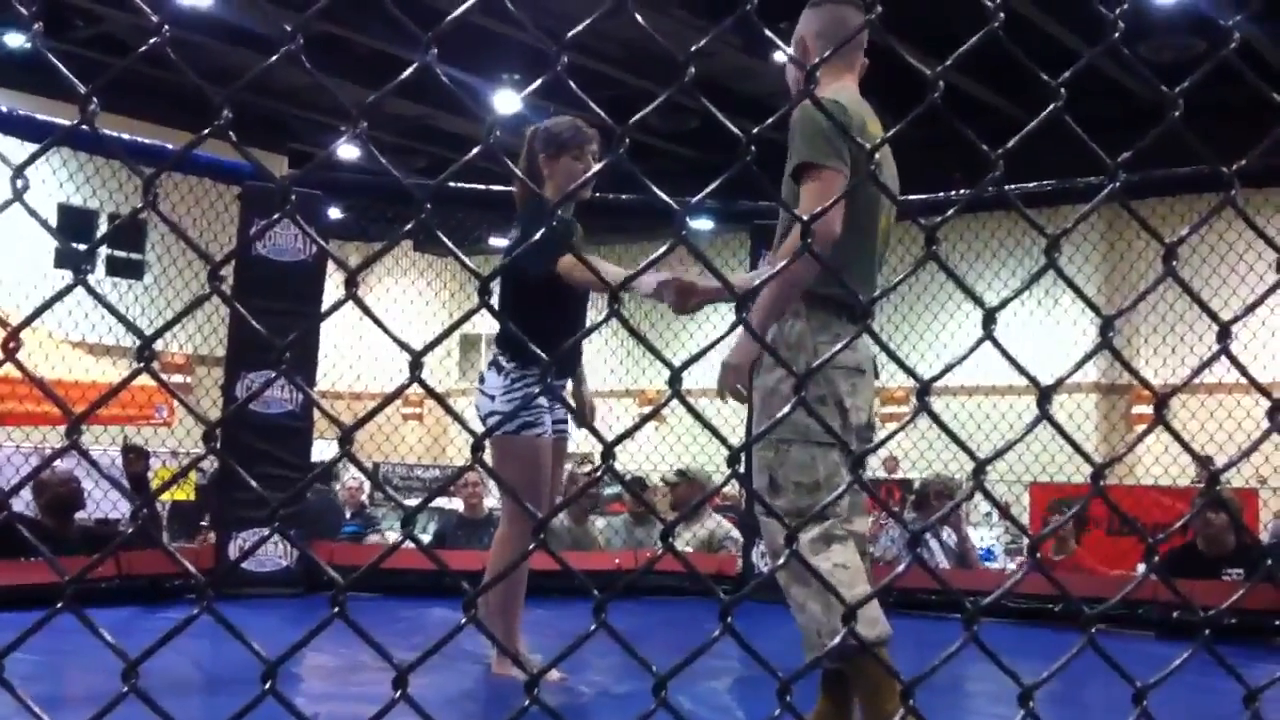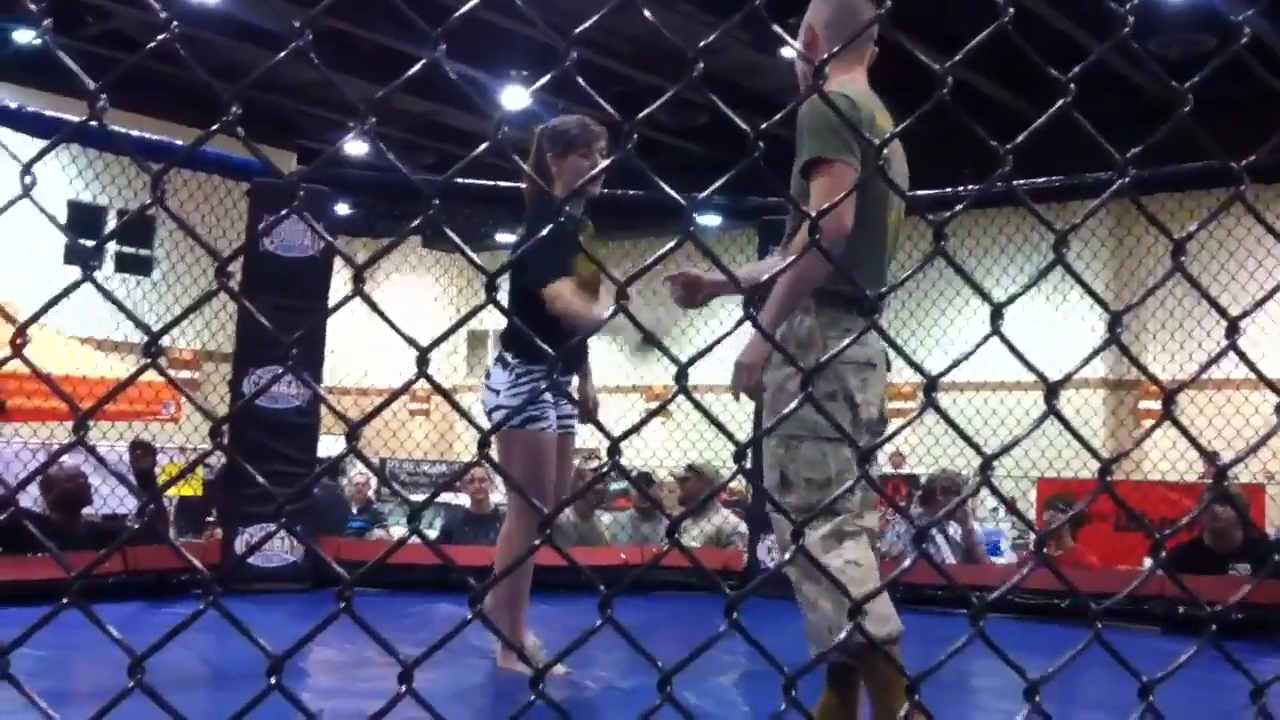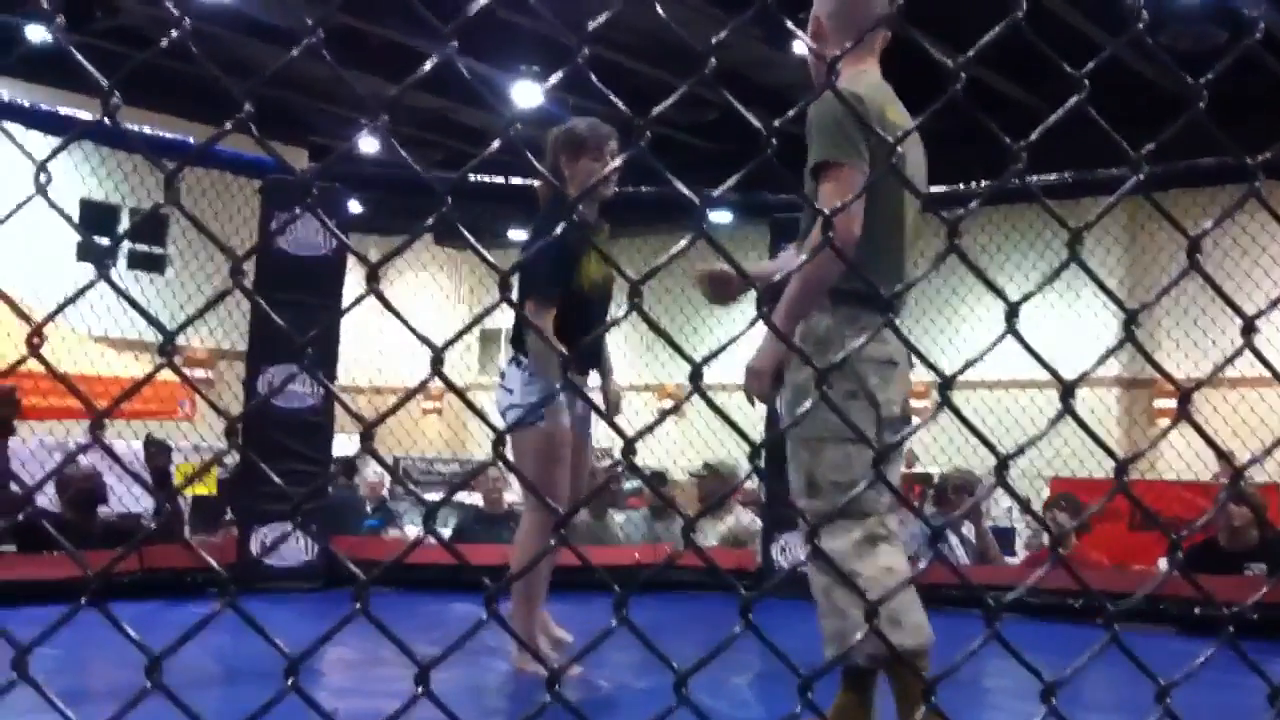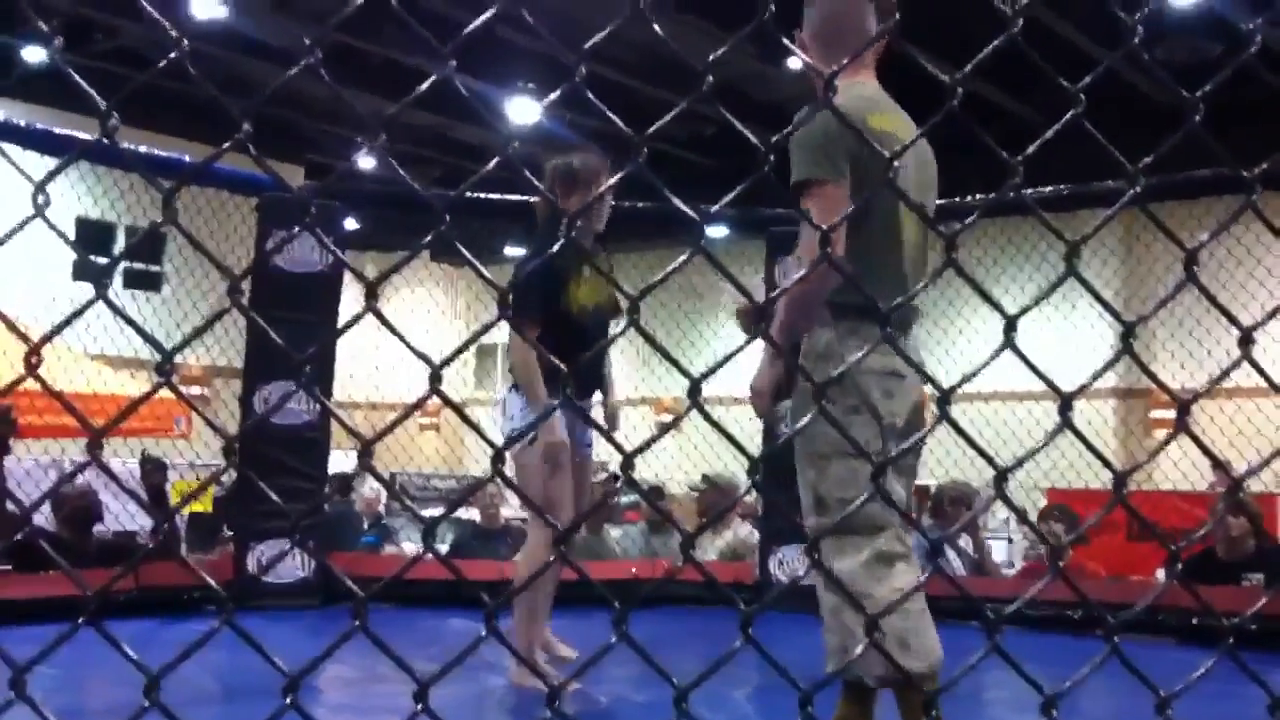
dt=0.2s
person 1, frame 1
left shoulder: (818, 112)
right shoulder: (877, 134)
left elbow: (818, 230)
left wrist: (751, 332)
right wrist: (715, 290)
left hip: (806, 341)
right hip: (848, 347)
left knee: (799, 525)
right knee: (835, 527)
person 1, frame 2
left shoulder: (826, 108)
right shoulder: (884, 125)
left elbow: (828, 226)
left wrist: (763, 330)
right wrist: (719, 283)
left hip: (817, 336)
right hip: (858, 342)
left knee: (812, 522)
right knee: (842, 523)
person 1, frame 3
left shoulder: (837, 102)
right shoulder: (901, 119)
left elbow: (839, 230)
left wrist: (777, 334)
right wrist: (749, 277)
left hip: (837, 336)
right hip: (880, 339)
left knee: (844, 527)
right knee: (866, 522)
person 1, frame 4
left shoulder: (826, 118)
right shoulder: (911, 132)
left elbow: (825, 249)
left wrist: (774, 351)
right wrist: (790, 311)
left hip: (843, 349)
right hip: (895, 352)
left knee: (856, 542)
right knee: (873, 538)
person 2, frame 1
left shoulder: (563, 225)
right shoulder: (539, 222)
right elbow: (581, 271)
left wrist: (579, 383)
right wrist: (646, 283)
left hip: (549, 385)
right hip: (519, 382)
left knee: (535, 519)
right knee: (522, 518)
left ankle: (498, 625)
right ankle: (508, 652)
person 2, frame 2
left shoulder: (574, 225)
right shoulder: (546, 225)
right elbow: (559, 300)
left wrist: (584, 377)
left hip: (555, 383)
right hip: (527, 379)
left knee: (550, 509)
right knee: (529, 512)
left ankle: (504, 605)
right ankle: (511, 646)
person 2, frame 3
left shoulder: (592, 230)
right shoulder: (555, 230)
right elbow: (537, 322)
left wrist: (608, 376)
right wrist: (552, 399)
left hip: (570, 383)
right hip: (537, 381)
left knee: (569, 507)
right knee: (544, 511)
left ankle: (532, 609)
right ankle: (527, 644)
person 2, frame 4
left shoulder: (596, 262)
right shoulder: (544, 259)
right elbow: (520, 342)
left wrist: (609, 395)
right wrist: (545, 416)
left hip: (575, 406)
right hip: (539, 405)
left knee: (569, 524)
right knee: (550, 526)
left ankle: (537, 629)
right ankle: (525, 660)
